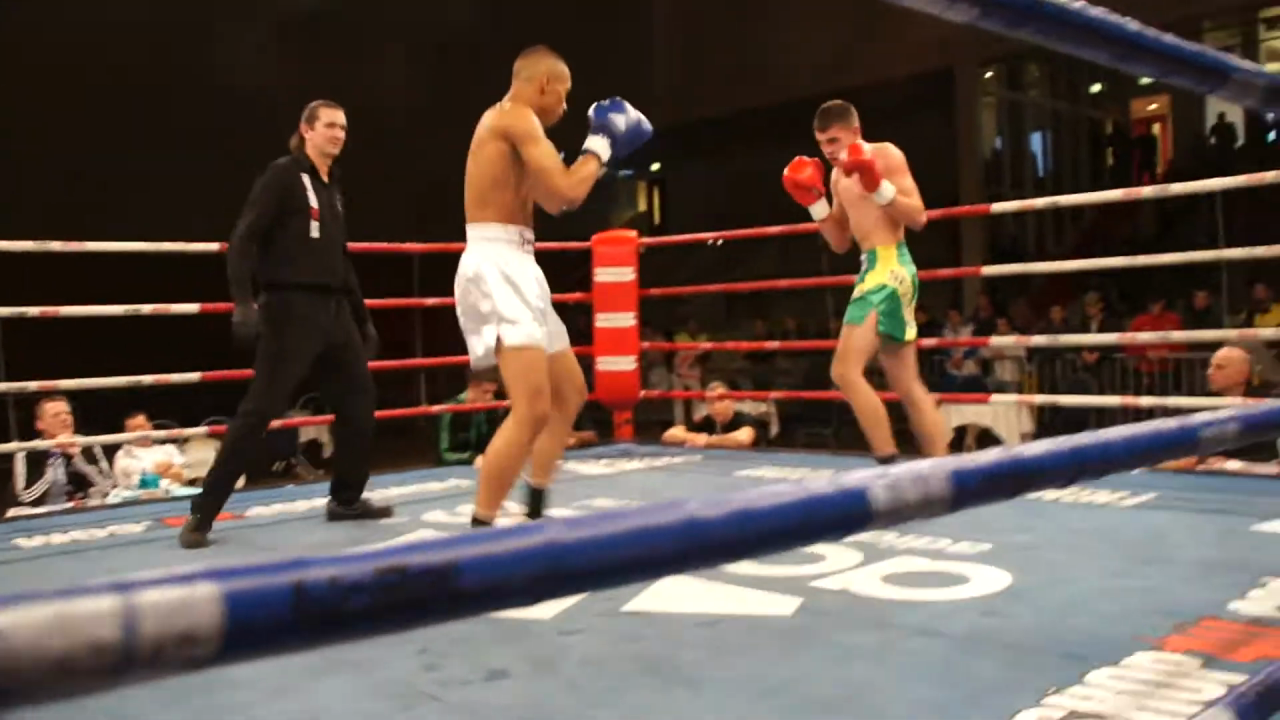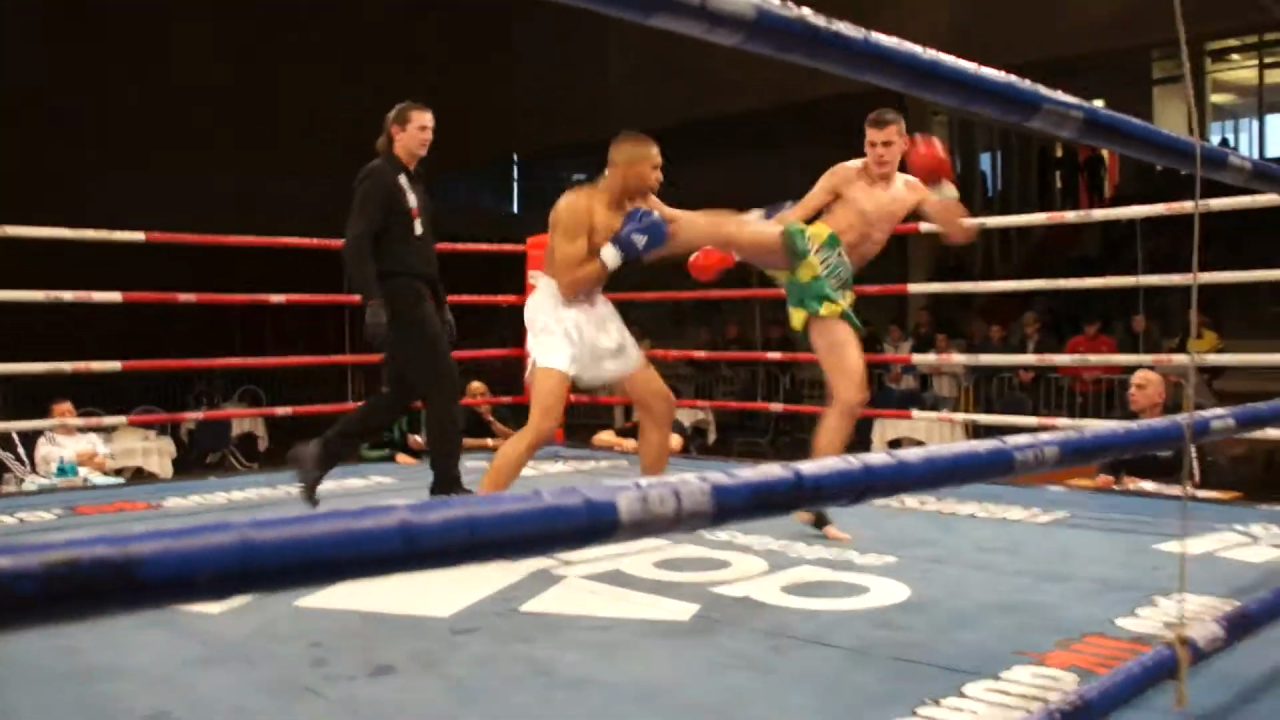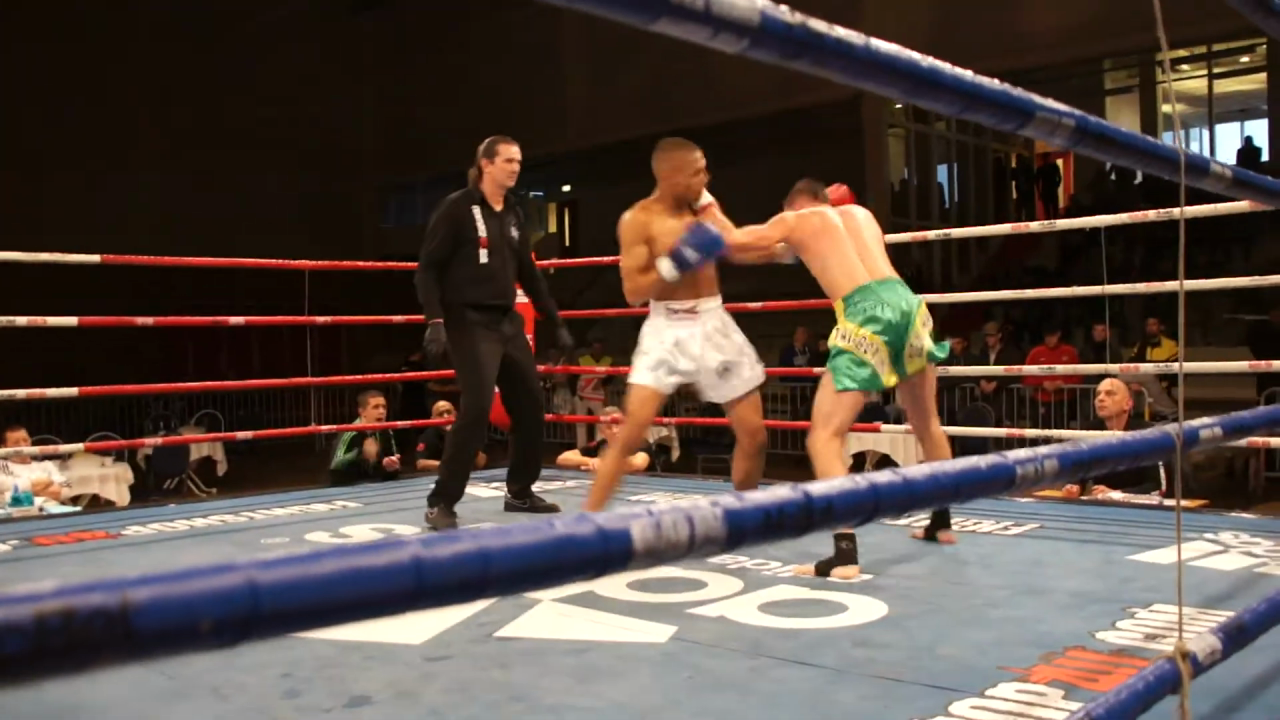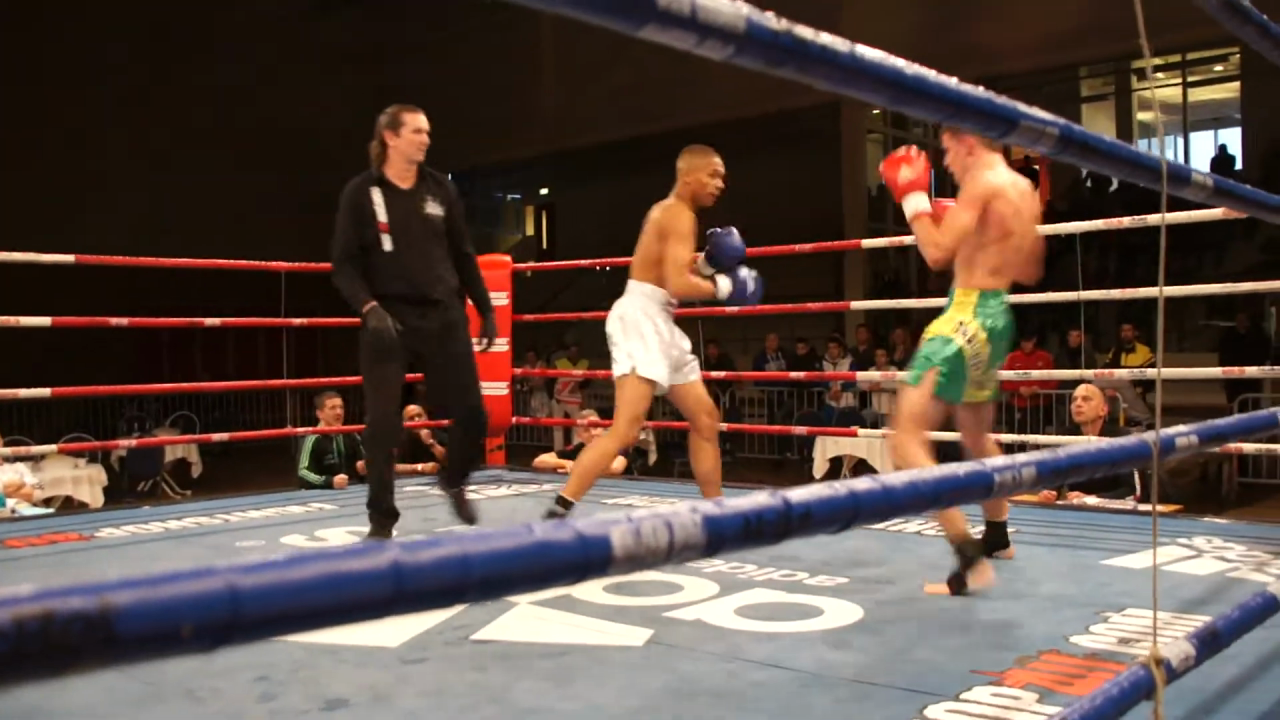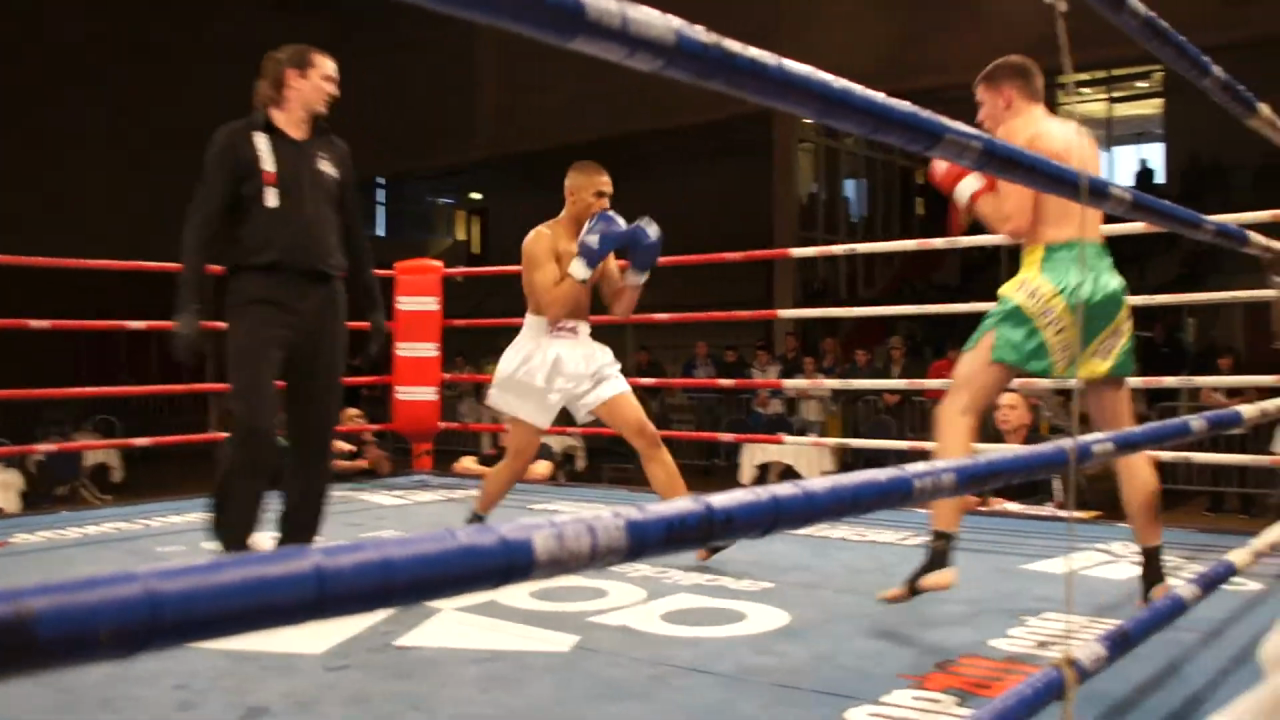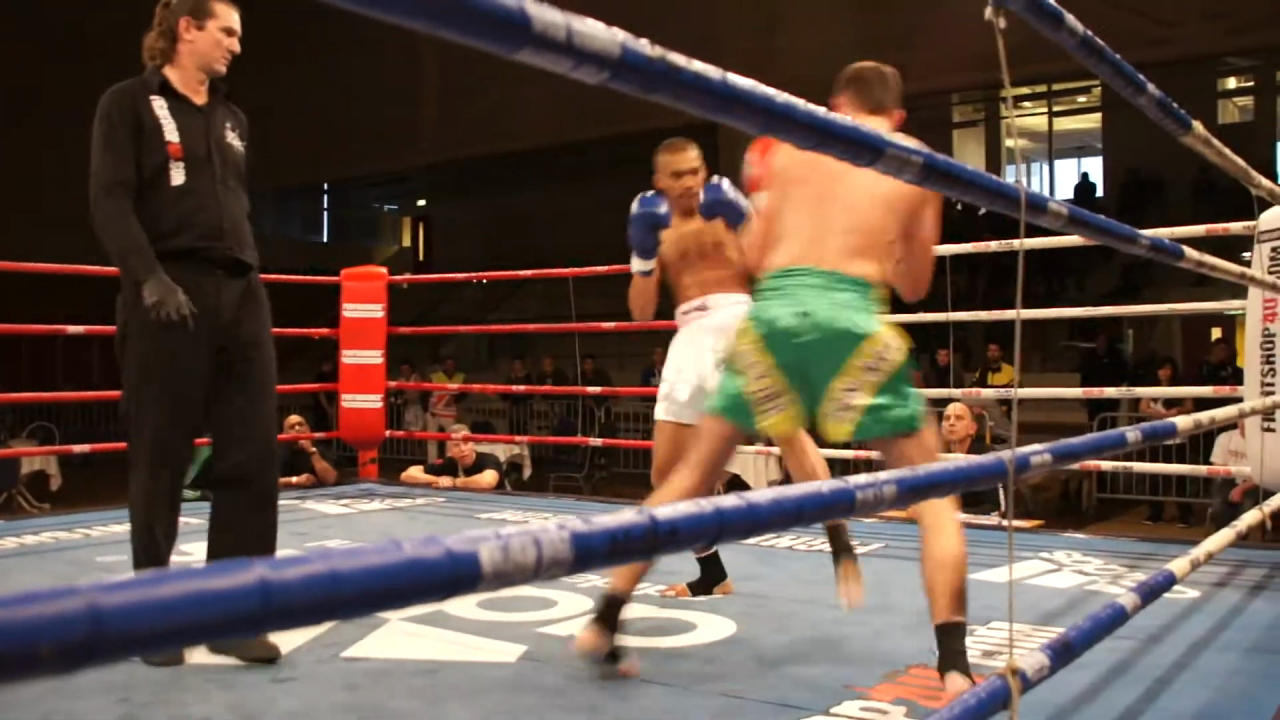
dt=0.7s
person 1, frame 1
left shoulder: (333, 187)
right shoulder: (282, 177)
right elbow: (245, 241)
left wrist: (362, 316)
right wrist: (244, 302)
left hip: (332, 308)
right hip: (291, 305)
left knee: (359, 400)
right knee: (262, 406)
left ankle: (346, 497)
right ankle: (204, 511)
person 1, frame 2
left shoulder: (410, 181)
right shoulder: (380, 177)
right elbow: (357, 246)
left wrist: (442, 304)
right wrist: (373, 303)
left hip: (416, 296)
right hip: (393, 296)
left knee: (402, 391)
right knee: (442, 385)
left ankle: (319, 452)
right ankle: (448, 486)
person 1, frame 3
left shoulder: (513, 215)
right shoulder: (458, 208)
left elbow: (527, 274)
right elbow: (428, 268)
left wrist: (557, 324)
right wrist: (435, 320)
left hip: (507, 321)
right hip: (472, 324)
left knee: (530, 406)
right knee: (477, 407)
left ankle: (520, 492)
right ankle: (441, 502)
person 1, frame 4
left shoulder: (441, 189)
right shoulder: (361, 193)
left elbow: (463, 256)
right elbow: (344, 264)
left wrist: (485, 309)
right wrist: (369, 308)
left hip: (442, 315)
right hip: (387, 319)
left knee: (471, 413)
right knee: (381, 420)
left ankle: (454, 482)
right ankle: (382, 520)
person 1, frame 5
left shoulder: (334, 152)
right shoulder: (239, 140)
left elbow: (353, 236)
right elbow: (202, 226)
left wrist: (375, 306)
right wrist: (187, 306)
left hip: (323, 301)
right hip: (261, 296)
left knee: (316, 432)
right knee: (254, 423)
left ankle: (296, 549)
right ankle: (233, 543)
person 1, frame 6
left shoulder: (233, 120)
right shoulder: (129, 104)
right elbow: (109, 202)
left wrist: (258, 300)
right wrist: (149, 279)
left hip: (238, 295)
right hip: (169, 297)
left knee: (252, 457)
right knee: (161, 456)
person 2, frame 1
left shoulder: (886, 155)
right shoulder: (839, 175)
left elbow: (917, 216)
right elbow: (840, 243)
left wrist: (875, 184)
right wrist: (812, 200)
left hip: (889, 267)
right hip: (875, 270)
left knee: (846, 373)
right knee: (907, 386)
person 2, frame 2
left shoulder: (914, 189)
right shoulder: (845, 173)
left elbow: (960, 234)
right elbow: (797, 216)
left wrist: (939, 181)
right wrist: (726, 247)
left hip: (832, 292)
right hip: (813, 253)
left knee: (849, 397)
right knee: (742, 237)
left ankle: (813, 504)
person 2, frame 3
left shoulder: (796, 220)
right shoulder: (858, 213)
left elbow: (734, 243)
left hip: (864, 318)
right hip: (903, 302)
left knee: (825, 438)
right knee: (924, 419)
left ankle: (844, 553)
right ankle: (941, 521)
person 2, frame 4
left shoulder: (980, 183)
right shoulder: (1026, 191)
left elbow: (936, 254)
right elbow: (1030, 272)
left wrist: (912, 196)
left hip: (970, 317)
right hip: (999, 316)
left knee: (907, 436)
right knee: (974, 435)
left ankle: (967, 559)
right ankle: (998, 536)
person 2, frame 5
left shoulder: (1020, 132)
right shoulder: (1082, 138)
left elbow: (1017, 224)
left wrist: (966, 186)
left hip: (1049, 280)
right hip: (1104, 279)
left knee: (957, 408)
right knee: (1120, 436)
left ankle: (938, 558)
right ankle: (1153, 574)
person 2, frame 6
left shoulder: (791, 149)
right elbow: (914, 285)
left hip: (772, 317)
right hip: (852, 326)
left knee: (690, 477)
right knee: (934, 493)
left ankle: (606, 621)
right ankle: (952, 663)
person 3, frame 1
left shoulder: (509, 127)
right shoulder: (515, 117)
left elbow: (550, 199)
right elbow: (566, 192)
left wrist: (597, 149)
right wrist: (604, 141)
left hip: (511, 267)
right hip: (498, 267)
left knee: (570, 393)
right knee: (533, 410)
left ankle: (535, 511)
right ankle: (477, 534)
person 3, frame 2
left shoulder: (632, 204)
right shoulder: (577, 207)
right elbow: (569, 284)
right wrist: (620, 250)
left hip: (594, 315)
right hip: (556, 314)
left knee: (660, 405)
right knee: (542, 428)
person 3, frame 3
left shoulder: (705, 204)
right shoulder: (636, 220)
right elbow: (634, 294)
right wrist: (674, 263)
left hip: (714, 327)
right hip: (667, 331)
left knee: (753, 435)
right knee: (629, 436)
person 3, frame 4
left shoulder: (672, 215)
right shoulder: (678, 215)
right elbow: (678, 286)
left wrist: (712, 263)
right wrist: (728, 286)
left hip: (660, 323)
right hip: (640, 315)
left knee: (705, 420)
right knee: (627, 426)
right ankle: (558, 509)
person 3, frame 5
left shoulder: (601, 239)
right shoulder: (541, 239)
left elbow: (619, 308)
right elbow: (554, 308)
left wrist: (639, 268)
right wrist: (586, 258)
left hip: (584, 350)
right hip: (542, 352)
left knee: (646, 435)
right knee: (520, 458)
right ankle: (475, 525)
person 3, frame 6
left shoulder: (729, 211)
right shoulder: (658, 232)
right elbow: (641, 313)
left wrist: (743, 221)
right wrist: (644, 253)
left hip: (740, 325)
right hip: (690, 340)
left knee: (785, 429)
right knee: (666, 469)
left ankle: (840, 547)
right ankle: (712, 571)
